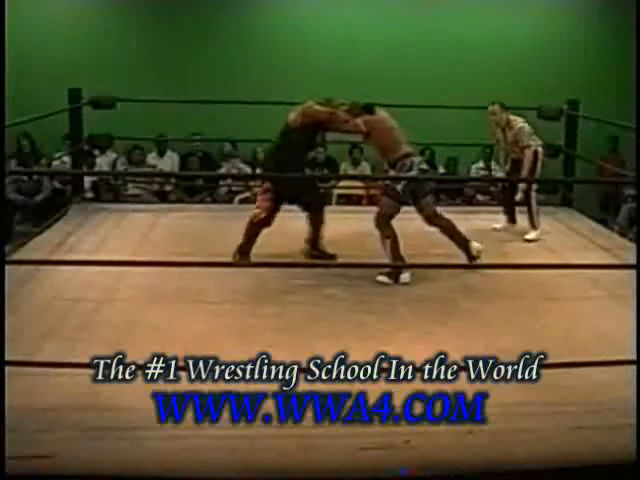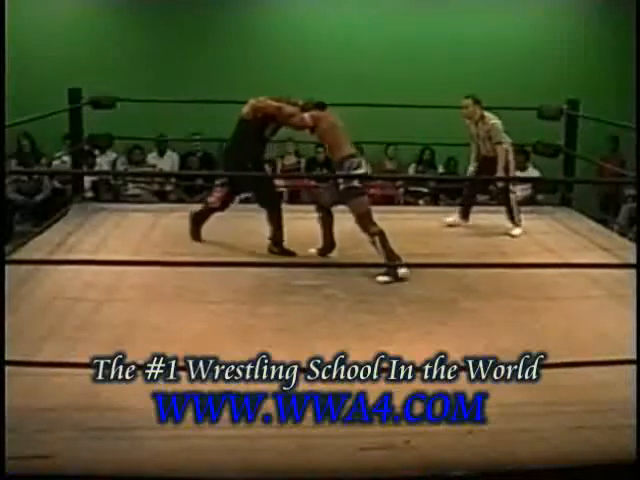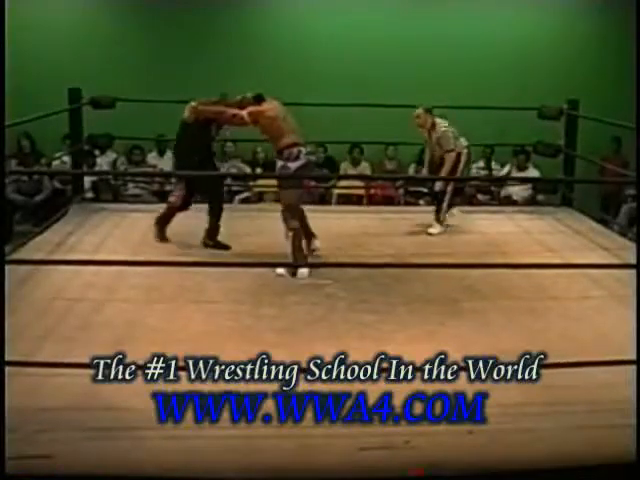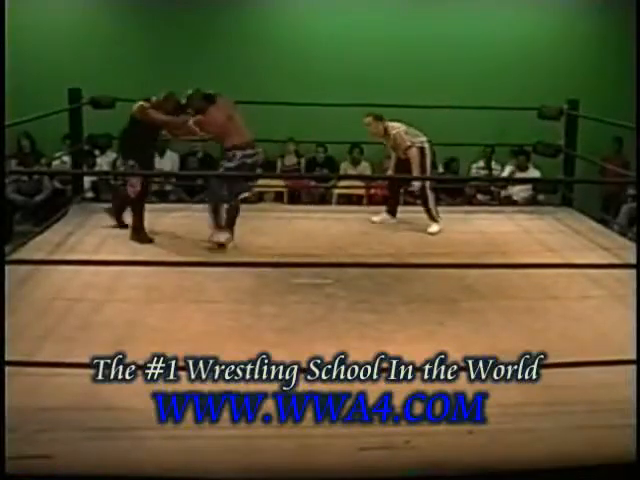
dt=0.7s
person 1, frame 1
left shoulder: (367, 121)
right shoulder: (379, 113)
left hip: (403, 170)
right hip: (417, 165)
left knee: (382, 221)
right knee: (432, 216)
left ankle: (399, 271)
right ankle: (469, 247)
person 1, frame 2
left shoulder: (316, 116)
right shoulder: (327, 116)
left hip: (350, 169)
right hip: (347, 168)
left knee: (365, 222)
right knee: (322, 202)
left ankle: (396, 265)
right ankle: (327, 247)
person 1, frame 3
left shoulder: (257, 112)
right shoulder: (273, 104)
left elbow: (232, 117)
left wrist: (201, 110)
left hip: (292, 158)
right hip: (300, 156)
left knee: (289, 213)
right knee: (293, 206)
left ankle: (300, 265)
right ankle: (310, 240)
person 1, frame 4
left shoulder: (202, 120)
right shoulder: (224, 102)
left hip: (234, 156)
right hip: (252, 153)
left knee: (215, 196)
right knee: (235, 197)
left ankle: (220, 231)
right ankle: (227, 233)
person 2, frame 1
left shoulder: (323, 122)
right shoulder: (306, 112)
right elbow: (332, 114)
left hip: (295, 169)
right hip: (275, 168)
left knee: (317, 203)
right knee: (263, 213)
left ankle: (313, 247)
right ankle: (243, 251)
person 2, frame 2
left shoulder: (278, 117)
right shoulder: (255, 107)
left elbow: (298, 122)
right elbow: (283, 110)
left hip: (254, 163)
right hip: (236, 161)
left knee: (273, 201)
right knee: (221, 199)
left ankle: (276, 244)
right ankle: (196, 220)
person 2, frame 3
right shoulder: (195, 110)
left hip: (203, 157)
right hip: (185, 157)
left knee: (217, 195)
right knee: (184, 197)
left ankle: (211, 237)
right ankle: (161, 223)
person 2, frame 4
left shoulder: (163, 113)
right shoulder: (144, 108)
left elbow: (175, 130)
right elbow: (166, 120)
right wrist: (187, 120)
left hip: (145, 149)
right hip: (131, 148)
left knee: (135, 184)
right knee: (138, 186)
left ankle: (116, 210)
right ankle: (137, 231)
person 3, frame 1
left shoulder: (519, 126)
right shoulder: (495, 127)
left elbow: (529, 151)
right elbow: (501, 148)
left wrist: (524, 176)
right wrist: (505, 167)
left hip: (533, 155)
right hip: (517, 157)
left knee: (529, 190)
right knee: (506, 189)
left ankle: (535, 229)
right ankle: (510, 221)
person 3, frame 2
left shoulder: (492, 123)
right shoulder: (471, 122)
left elbow: (502, 148)
left wrist: (500, 171)
right wrist: (473, 165)
left hip: (502, 155)
right hip: (485, 156)
left knee: (505, 190)
right knee: (471, 185)
left ankle: (517, 225)
right ankle: (462, 217)
person 3, frame 3
left shoulder: (443, 130)
right shoulder: (424, 128)
left elbow: (451, 154)
right elbow: (430, 147)
left wrist: (442, 177)
right wrist: (427, 168)
left hip: (458, 154)
right hip: (442, 155)
left knee: (444, 187)
right knee: (435, 185)
left ankle: (440, 223)
right ankle: (443, 213)
person 3, frame 4
left shoulder: (396, 132)
right shoulder: (383, 133)
left elbow: (413, 152)
left wrist: (416, 176)
right wrist: (392, 169)
left hip: (420, 150)
right hip: (405, 154)
left knee: (422, 186)
right knee: (393, 182)
left ankle: (435, 221)
right ankle: (390, 214)
